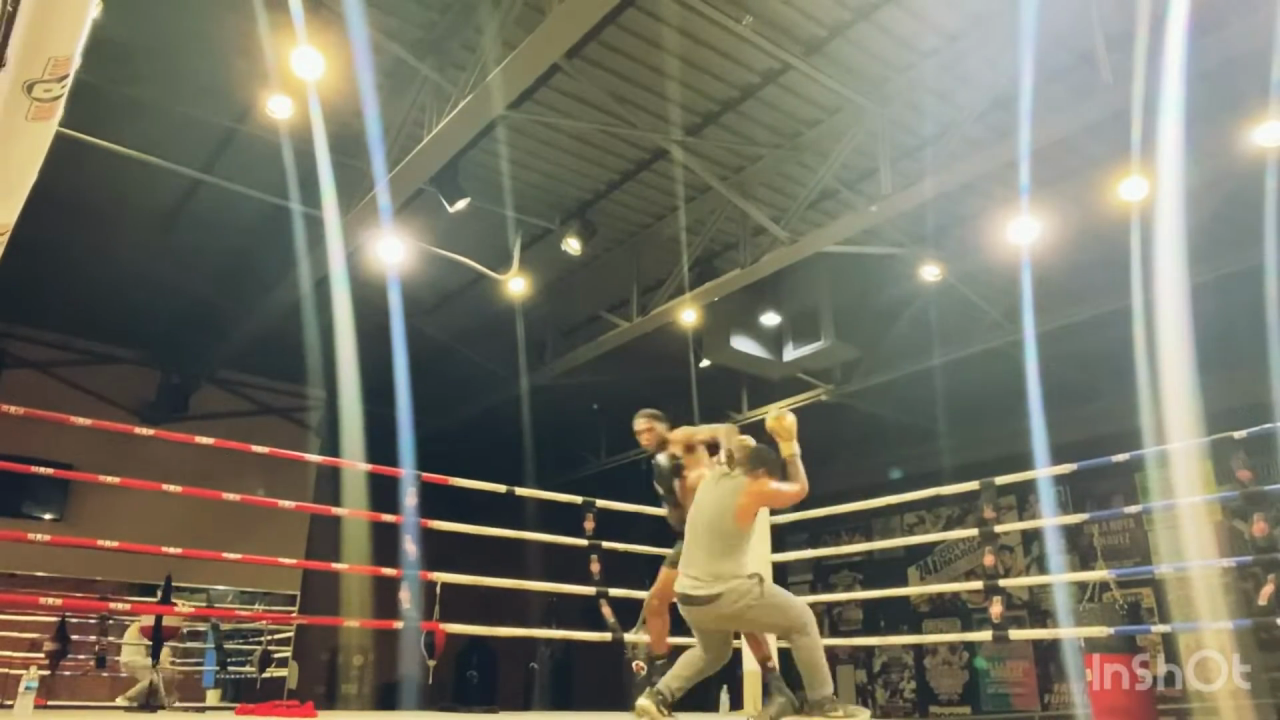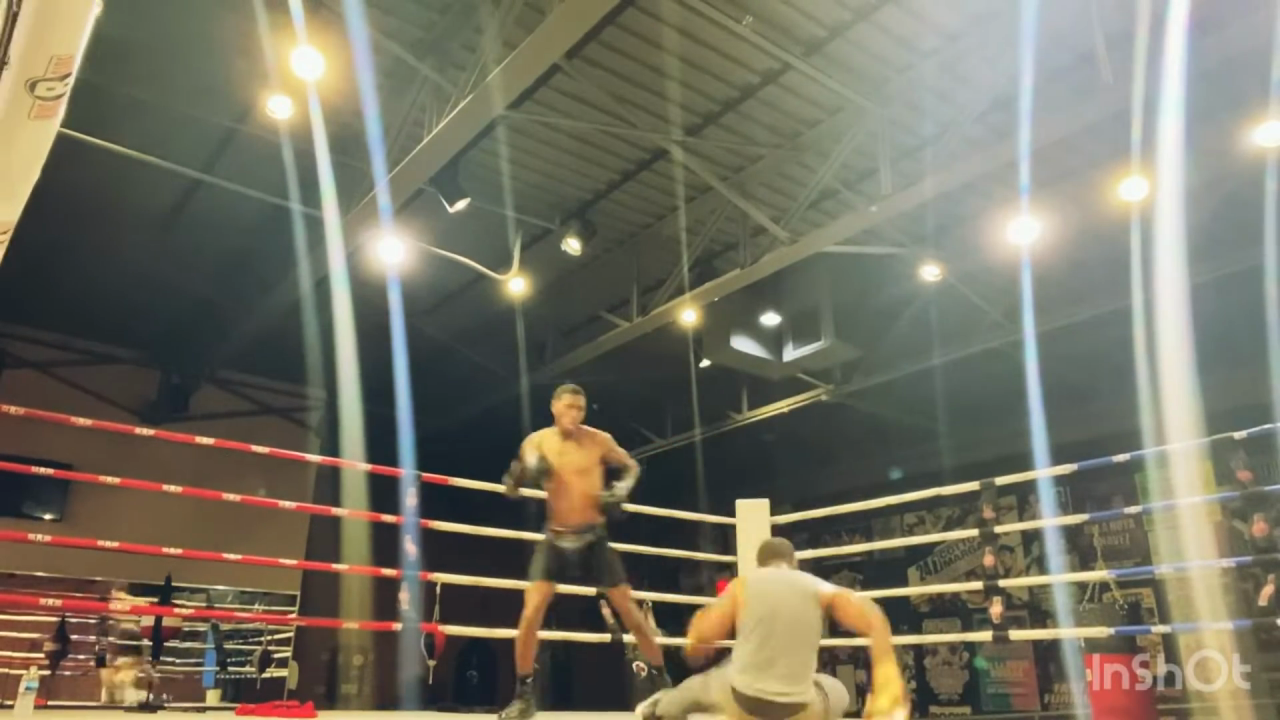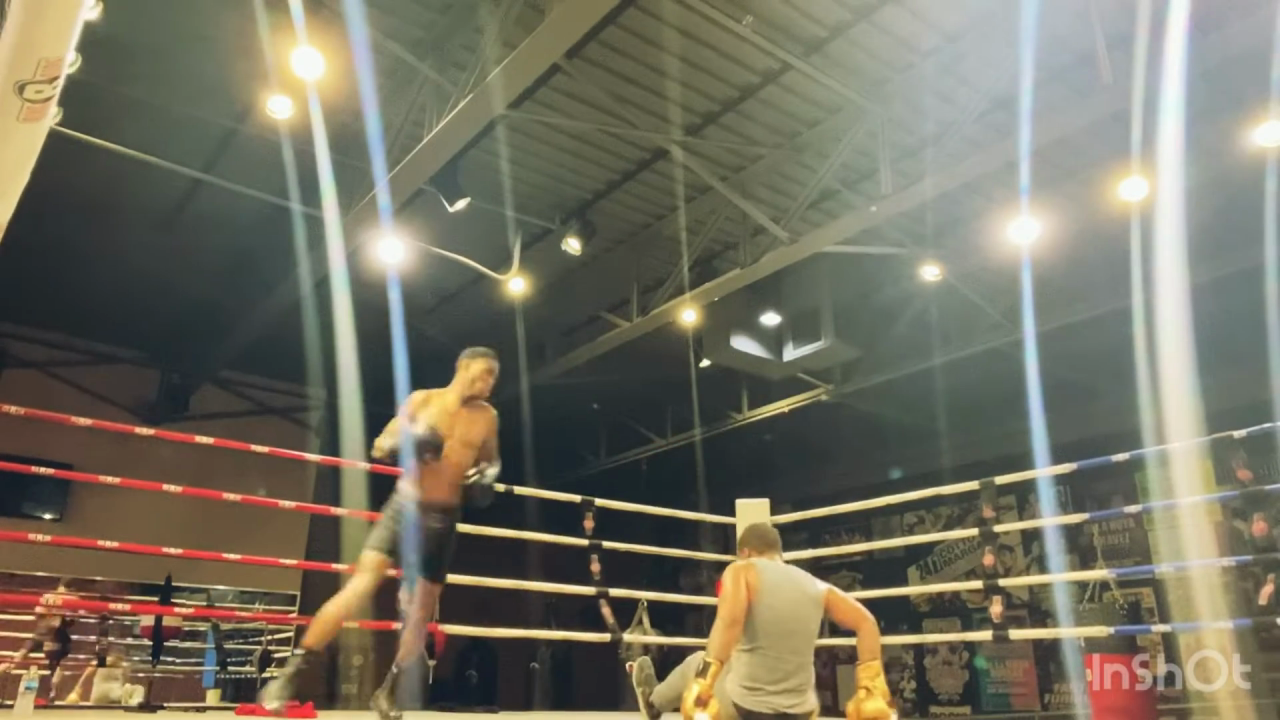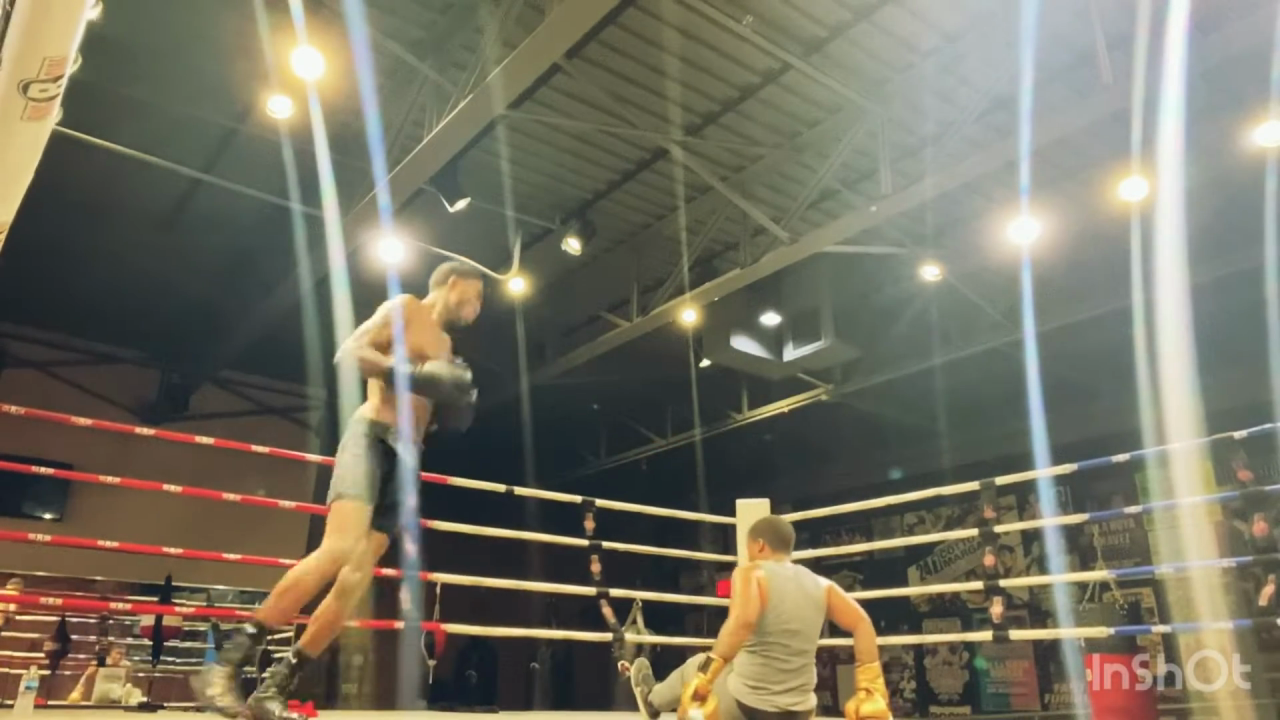
dt=0.5s
person 1, frame 1
left shoulder: (683, 439)
right shoulder: (660, 470)
left elbow: (726, 430)
left wrist: (728, 458)
right wrist: (667, 487)
right knee: (654, 603)
left ankle: (776, 686)
right ankle: (660, 684)
person 1, frame 2
left shoulder: (599, 441)
right shoulder: (536, 442)
left elbow: (630, 467)
right elbow: (512, 490)
left wrist: (621, 491)
right wrist: (518, 475)
left hip: (593, 539)
right hip: (555, 540)
left knee: (631, 615)
right knee: (530, 618)
left ankle: (662, 685)
person 1, frame 3
left shoulder: (488, 418)
right shoulder: (421, 401)
left elbow: (492, 461)
right elbow: (379, 448)
left wrist: (488, 476)
right wrist: (407, 442)
left hip: (441, 521)
right hip: (404, 507)
left knee: (420, 617)
right knee: (361, 586)
left ankle: (390, 688)
right ankle: (291, 674)
person 1, frame 4
left shoulder: (442, 345)
right shoulder: (404, 309)
right elbow: (348, 354)
left wrist: (446, 408)
right wrist: (414, 374)
left hip: (400, 458)
right hip: (370, 438)
left knee: (356, 578)
right knee: (338, 550)
right ankle: (229, 660)
person 2, frame 1
left shoulder: (711, 479)
right shoulder: (755, 489)
right elbow: (799, 491)
right wrist: (789, 444)
left hip: (689, 599)
right hip: (728, 595)
left knee: (714, 652)
right knee: (802, 620)
left ankle: (659, 695)
person 2, frame 2
left shoulder: (743, 585)
right shoulder: (820, 589)
left elbow: (698, 642)
right elbow: (875, 625)
right wrist: (888, 688)
left knee: (711, 682)
right knee: (838, 695)
person 2, frame 3
left shoulder: (741, 572)
right shoulder: (817, 586)
left elbow: (729, 621)
right elbow: (866, 623)
left wrist: (701, 683)
right wrist: (872, 689)
left knee: (697, 665)
person 2, frame 4
left shoulder: (752, 573)
right shoulder: (821, 585)
left elbow: (742, 622)
right elbow: (862, 626)
left wrist: (702, 678)
right wrist: (871, 690)
left knee: (697, 666)
